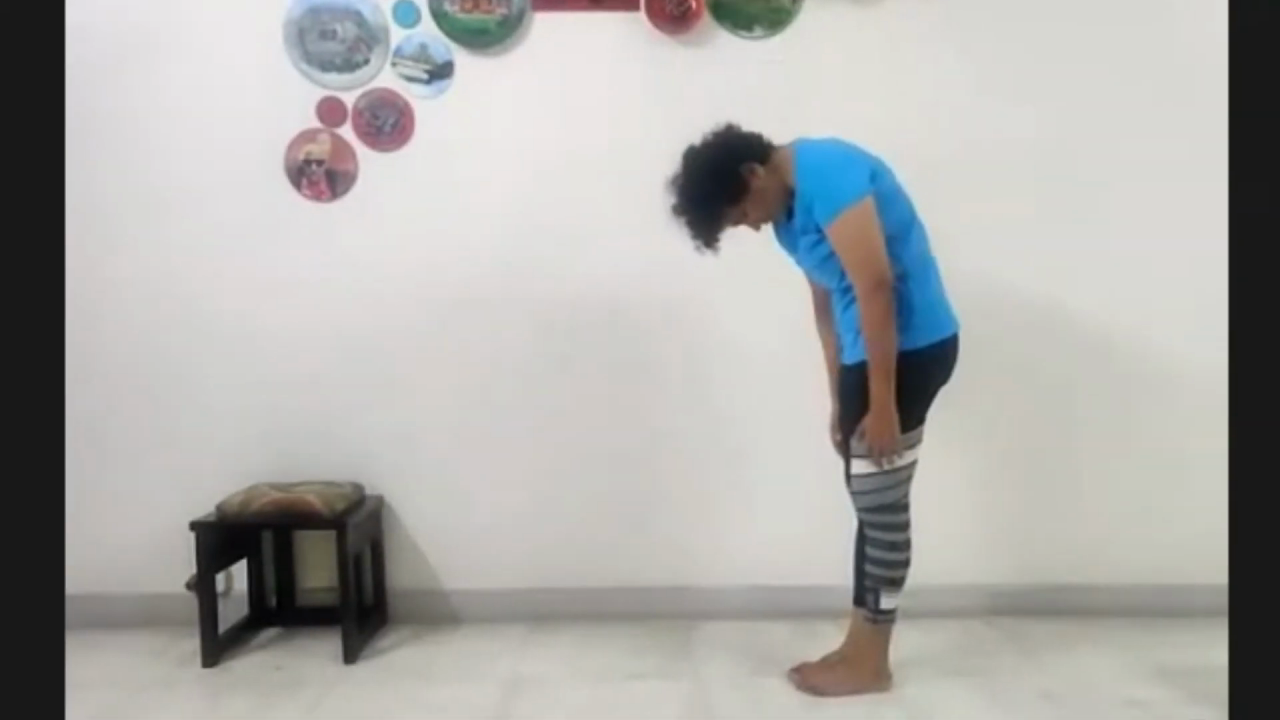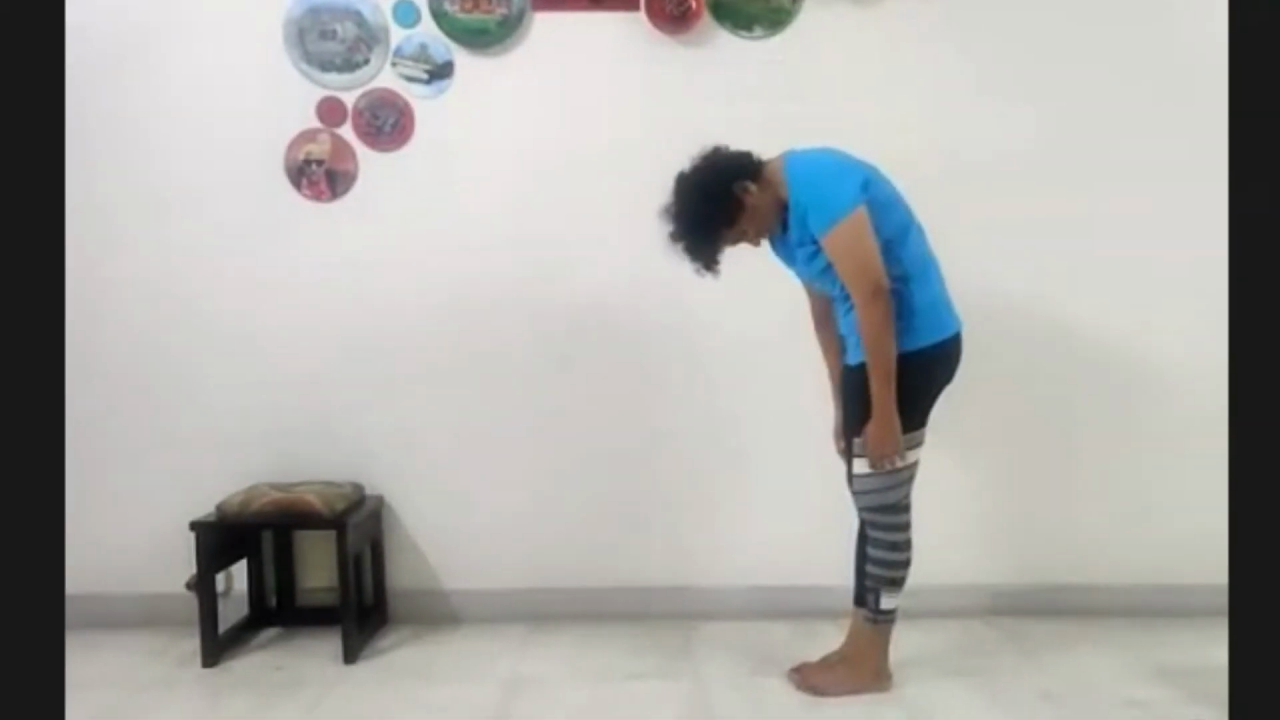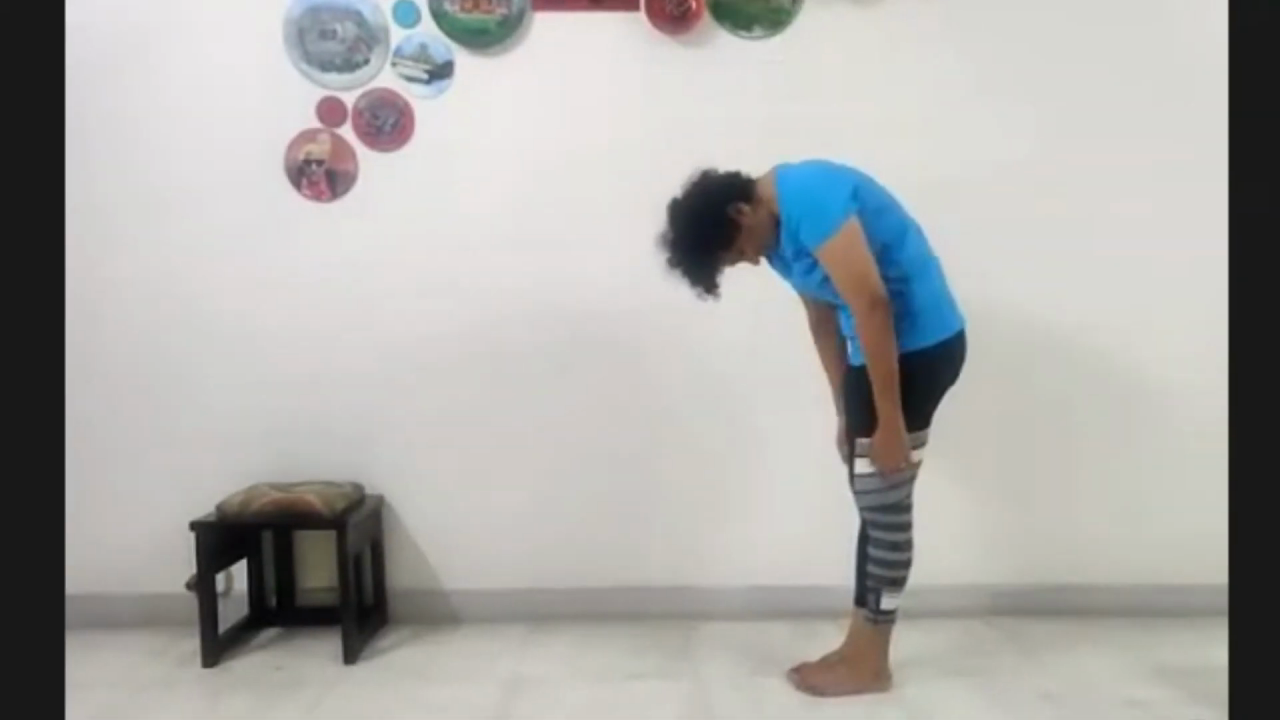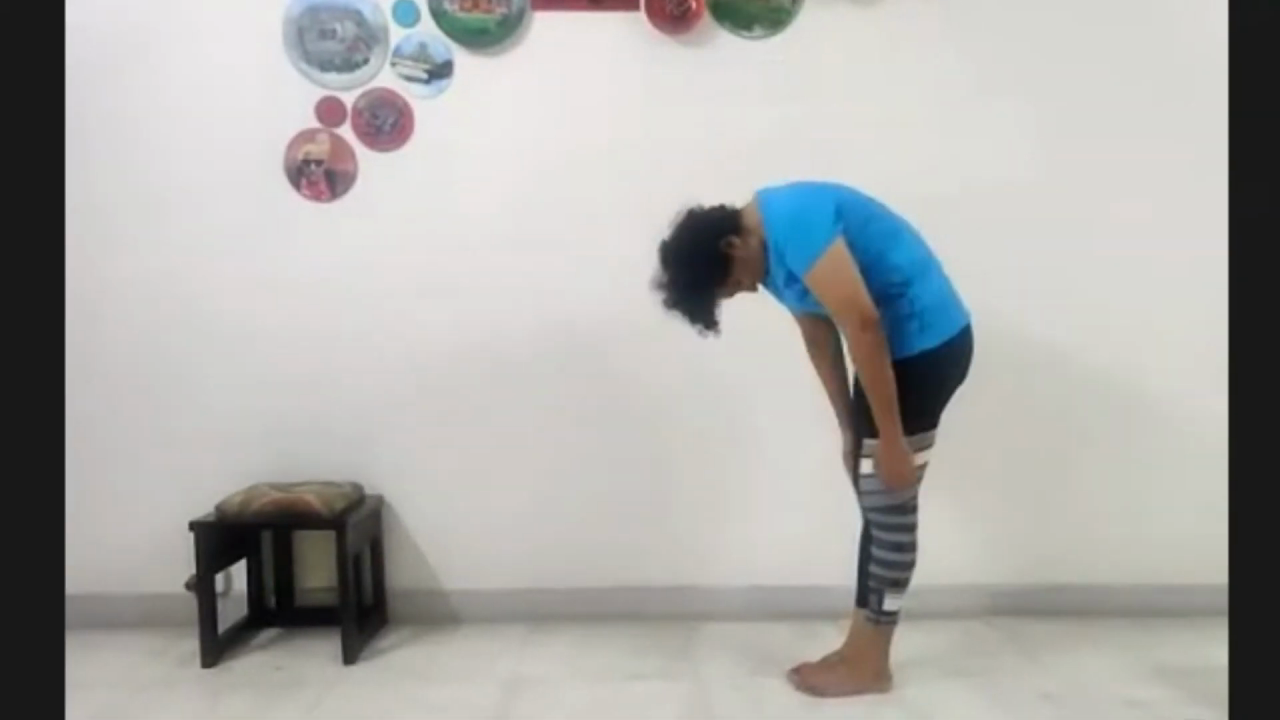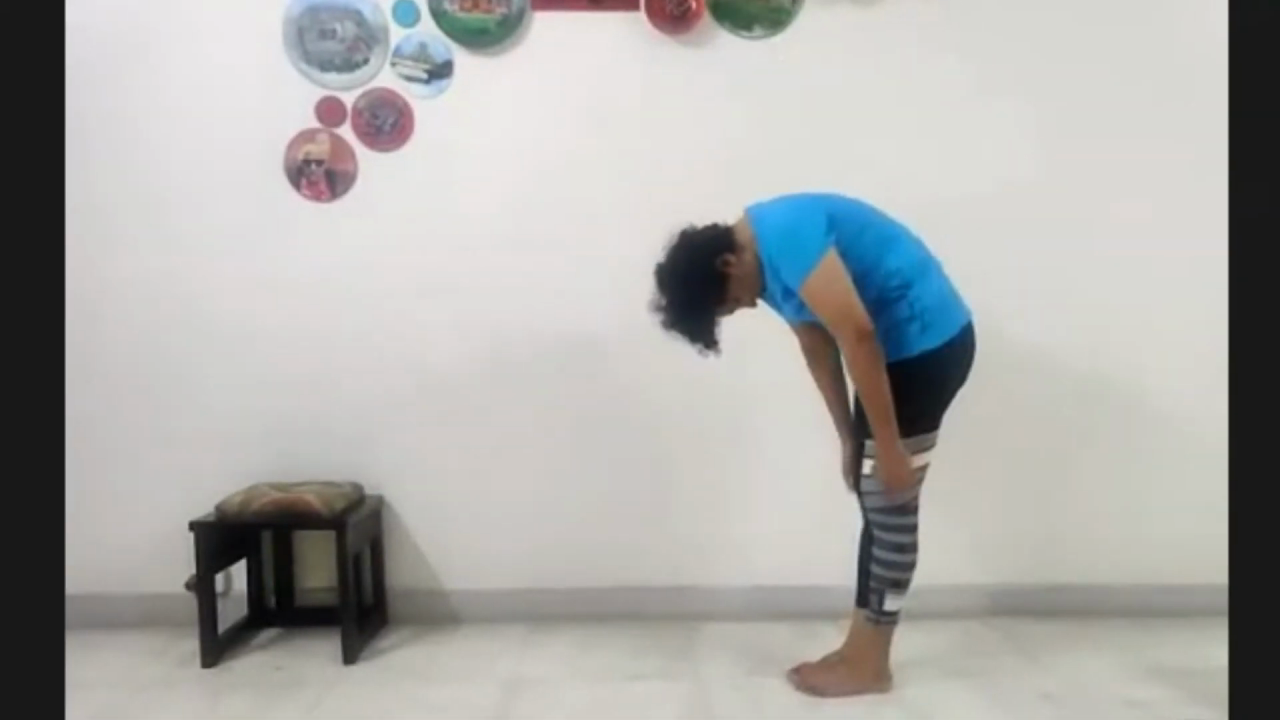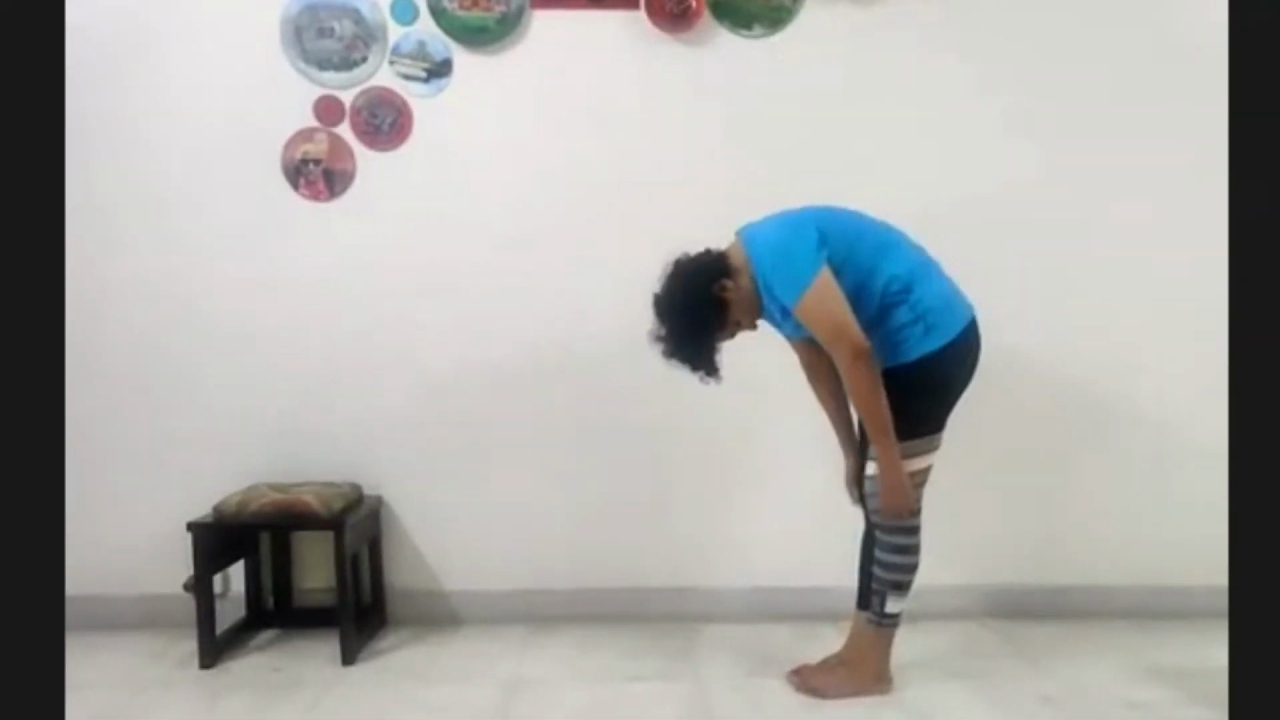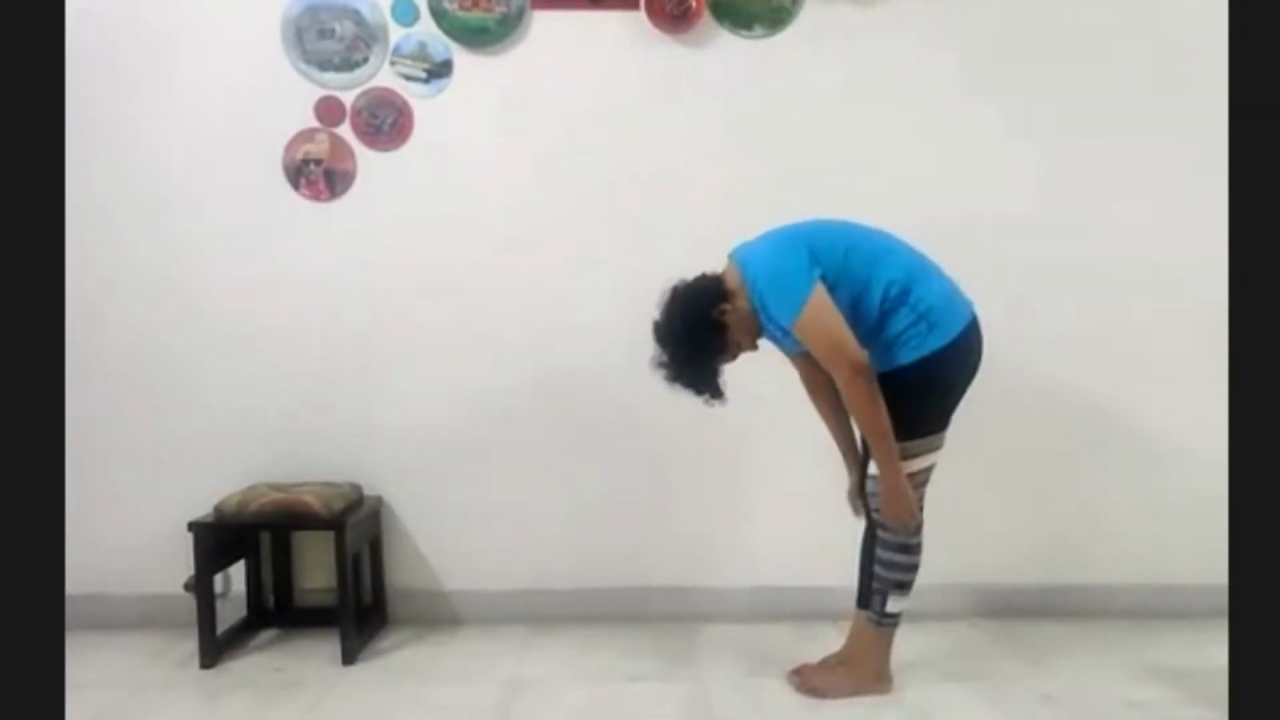
dt=0.2s
person 1, frame 1
left shoulder: (826, 172)
right shoulder: (792, 208)
left elbow: (875, 286)
left wrist: (882, 403)
right wrist: (840, 400)
left hip: (908, 347)
right hip: (870, 351)
left knee: (881, 505)
right knee: (870, 503)
left ankle: (869, 663)
right ankle: (859, 648)
person 1, frame 2
left shoulder: (818, 184)
right shoulder: (785, 216)
left elbow: (874, 294)
left wrist: (883, 411)
right wrist: (842, 405)
left hip: (913, 346)
right hip: (877, 350)
left knee: (882, 505)
right knee: (872, 503)
left ankle: (870, 663)
right ankle: (859, 648)
person 1, frame 3
left shoulder: (808, 197)
right shoulder: (780, 227)
left elbow: (872, 305)
right elbow: (824, 319)
left wrist: (890, 420)
right wrist: (845, 412)
left hip: (918, 345)
right hip: (886, 348)
left knee: (884, 506)
right knee: (872, 503)
left ankle: (869, 664)
right ankle: (859, 648)
person 1, frame 4
left shoulder: (793, 222)
right shoulder: (773, 246)
left elbow: (863, 324)
right elbow: (820, 336)
left wrist: (891, 437)
right wrist: (850, 429)
left hip: (925, 342)
right hip: (900, 345)
left knee: (888, 505)
right knee: (875, 502)
left ankle: (869, 664)
right ankle: (860, 648)
person 1, frame 5
left shoulder: (785, 237)
right shoulder: (766, 255)
left elbow: (858, 336)
right elbow: (818, 347)
left wrist: (888, 445)
right wrist: (850, 440)
left hip: (927, 341)
right hip: (903, 344)
left knee: (889, 505)
right knee: (875, 500)
left ankle: (869, 665)
right ankle: (859, 649)
person 1, frame 6
left shoulder: (777, 256)
right shoulder: (761, 271)
left elbow: (854, 353)
right elbow: (818, 362)
left wrist: (887, 458)
right wrist: (853, 454)
left hip: (931, 341)
right hip: (907, 345)
left knee: (893, 509)
right knee: (877, 503)
left ankle: (869, 666)
right ankle: (860, 651)
person 1, frame 7
left shoulder: (772, 276)
right shoulder: (759, 290)
left elbow: (852, 369)
right elbow: (819, 378)
left wrist: (892, 473)
right wrist: (856, 467)
left hip: (934, 340)
right hip: (912, 344)
left knee: (894, 507)
right knee: (877, 505)
left ankle: (869, 665)
right ankle: (860, 650)
